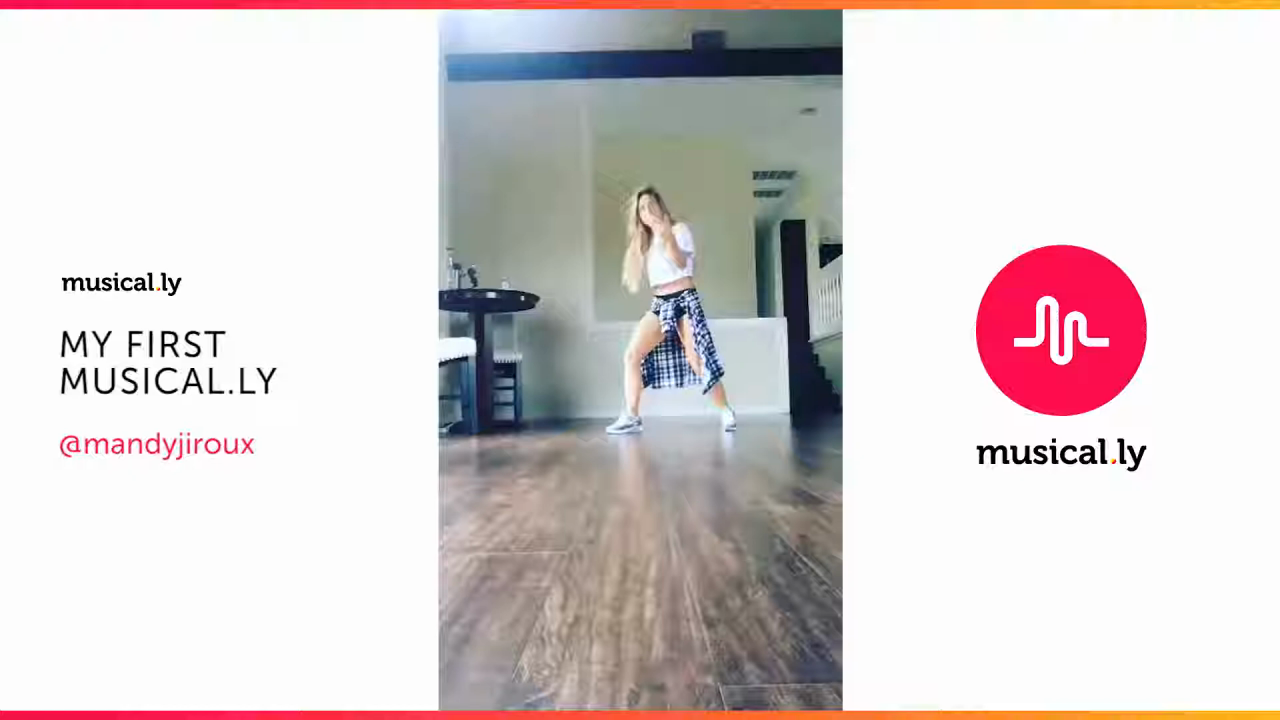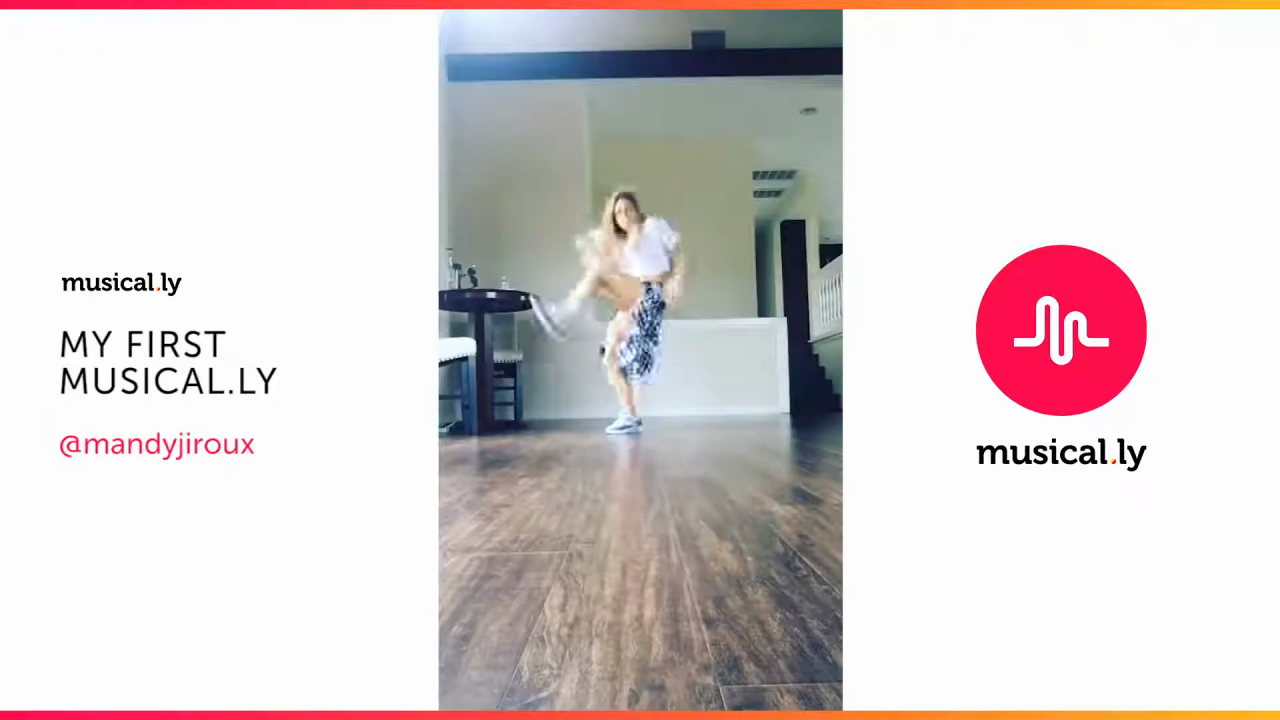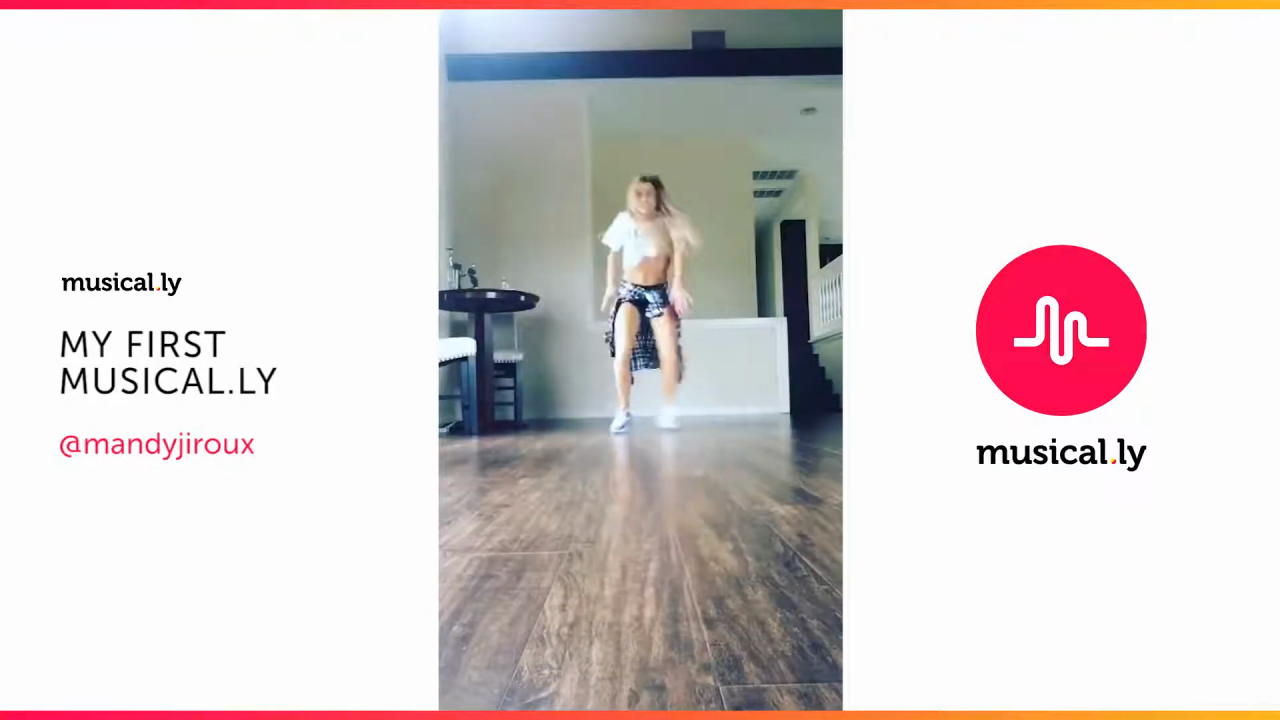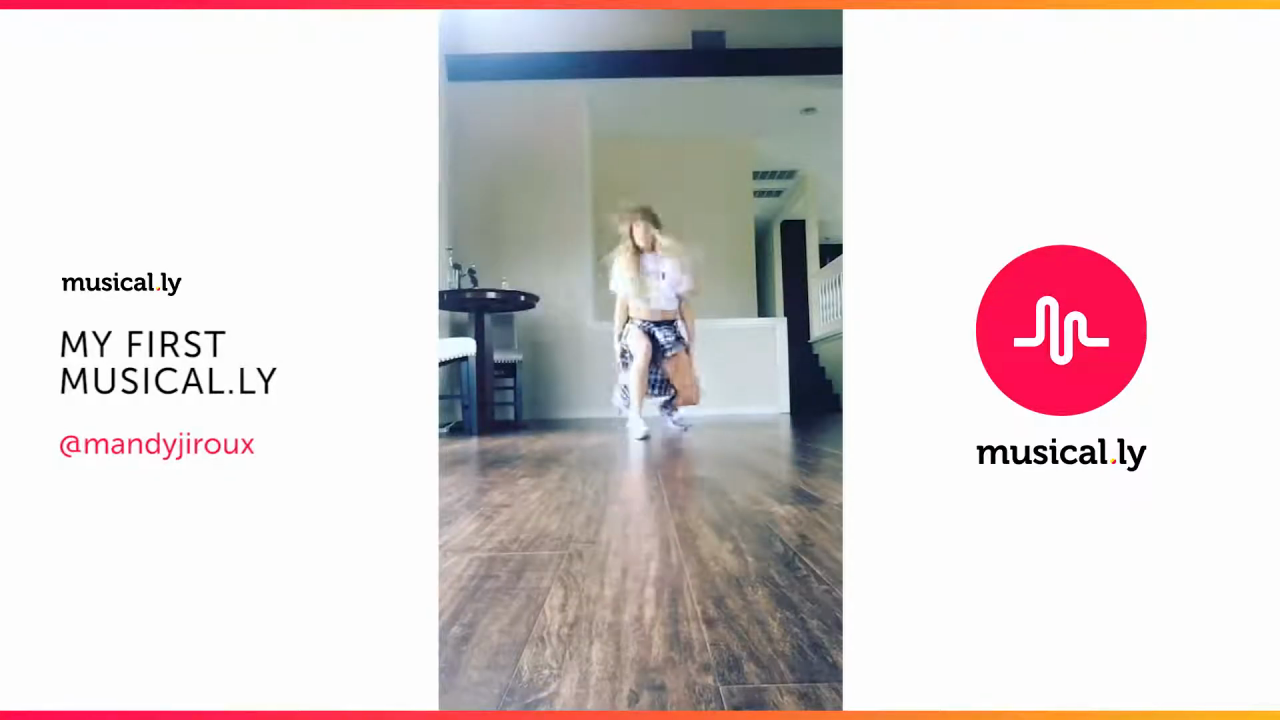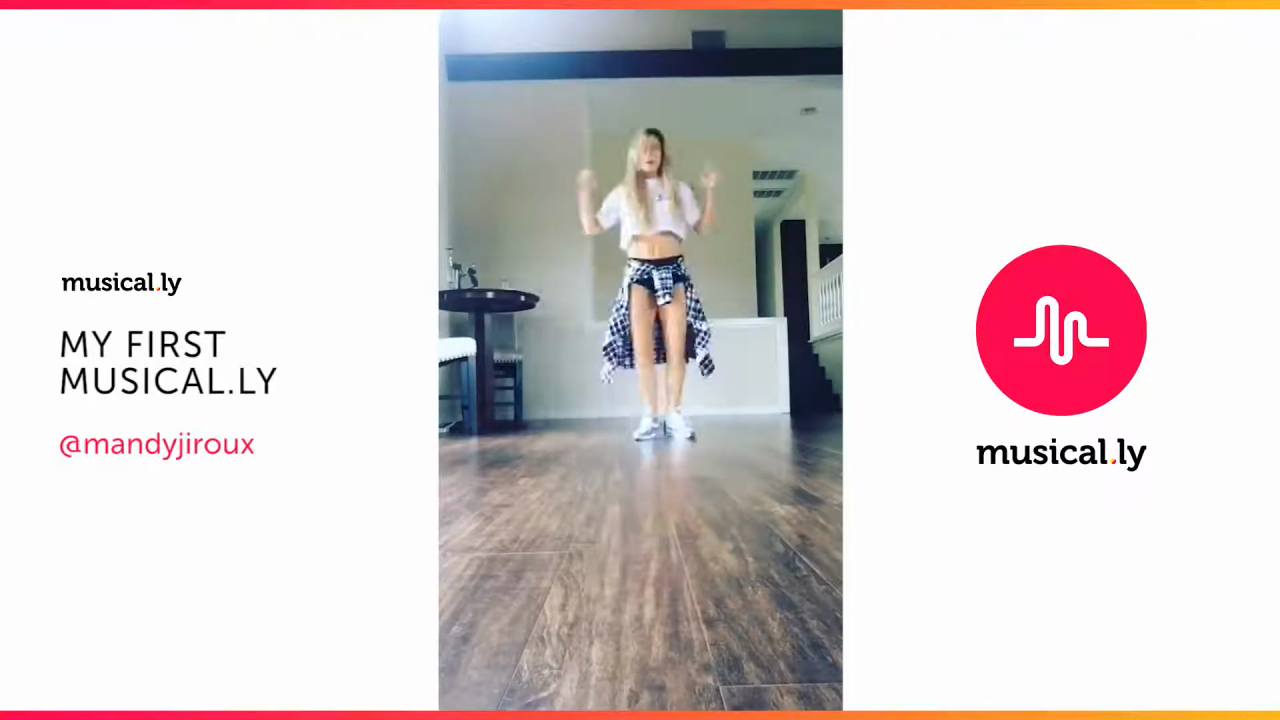
dt=1s
person 1, frame 1
left shoulder: (679, 229)
right shoulder: (643, 241)
left elbow: (682, 263)
right elbow: (635, 278)
left wrist: (669, 236)
left hip: (685, 301)
right hip: (659, 304)
left knee: (697, 360)
right knee: (632, 355)
left ankle: (726, 413)
right ankle: (631, 417)
person 1, frame 2
left shoulder: (654, 226)
right shoulder: (618, 242)
left elbow: (677, 253)
left wrist: (676, 280)
left hip: (651, 295)
right hip: (628, 300)
left knee: (596, 275)
right knee: (612, 359)
left ankle: (561, 318)
right ankle: (630, 417)
person 1, frame 3
left shoulder: (670, 223)
right shoulder: (623, 222)
left elbow: (681, 253)
right elbow: (613, 254)
left wrist: (678, 286)
right wrist: (610, 287)
left hip: (659, 294)
right hip: (630, 293)
left knee: (668, 351)
right knee: (623, 350)
left ankle: (668, 408)
right ankle: (624, 412)
person 1, frame 4
left shoulder: (674, 260)
right shoulder: (624, 260)
left elbow: (685, 304)
right elbow: (621, 301)
left wrist: (691, 341)
right wrist: (617, 337)
left hip: (669, 329)
right hip: (638, 326)
left knee: (690, 395)
right knee: (643, 352)
left ankle: (667, 406)
right ankle: (636, 418)
person 1, frame 5
left shoulder: (679, 190)
right shoulder: (623, 193)
left elbow: (704, 224)
right elbow: (592, 228)
left wrist: (709, 187)
right wrist: (584, 193)
left hip: (676, 271)
right hip: (640, 273)
left knee: (675, 344)
right knee: (641, 345)
left ankle: (675, 415)
right ankle: (651, 416)
